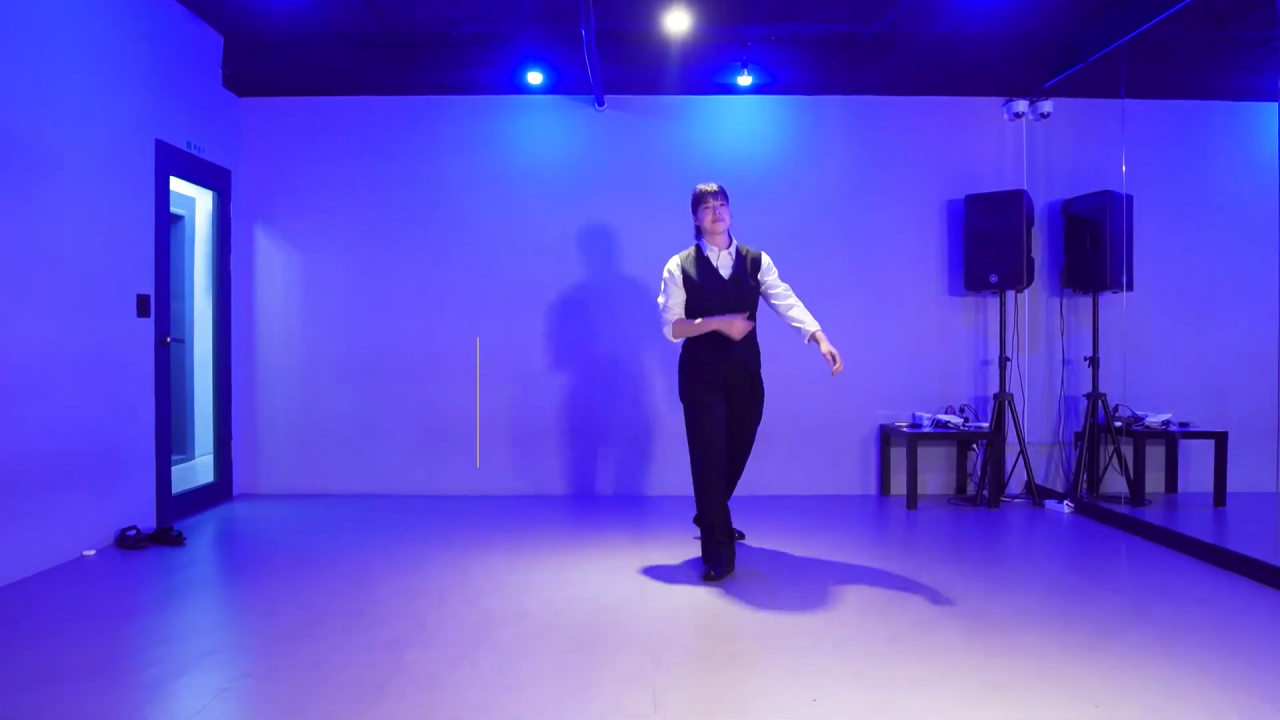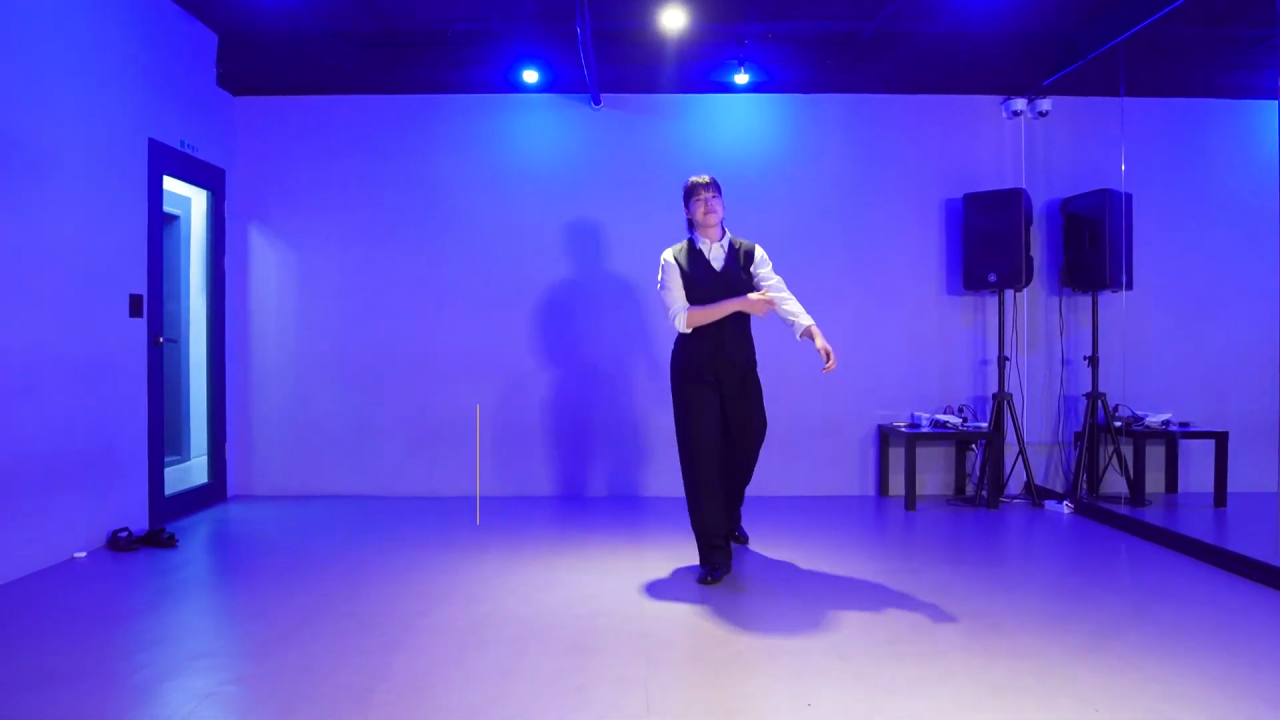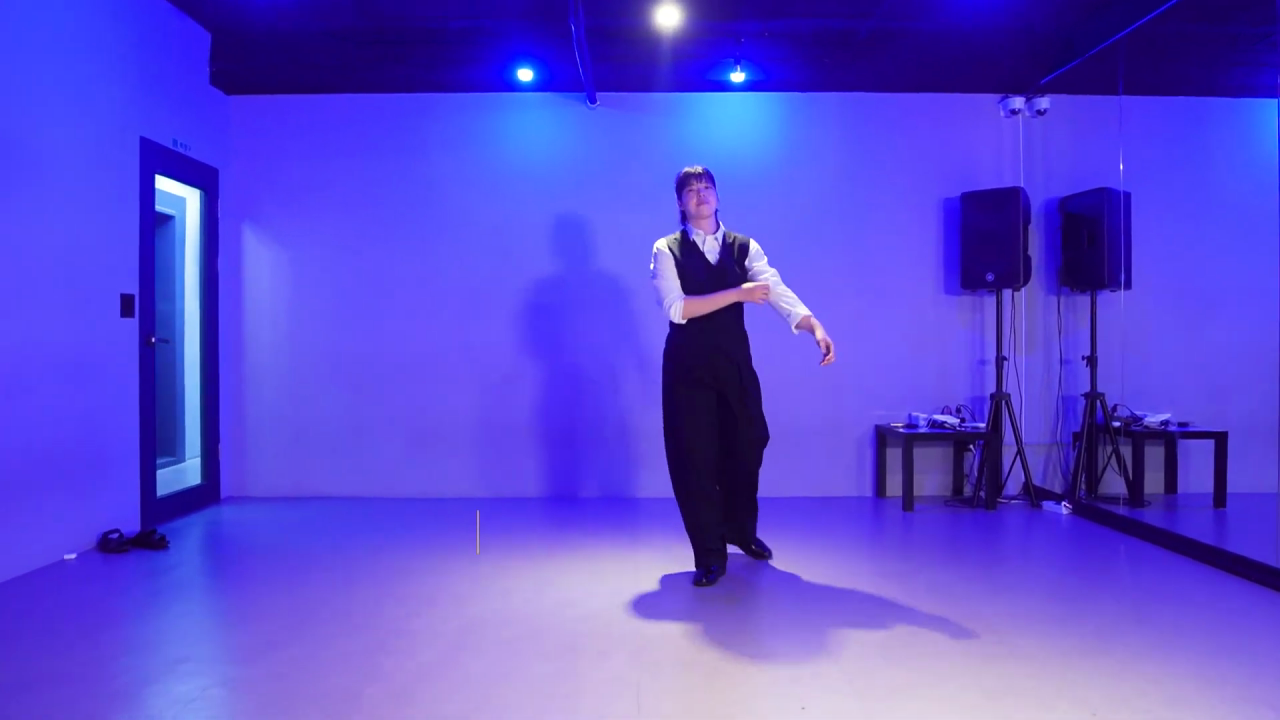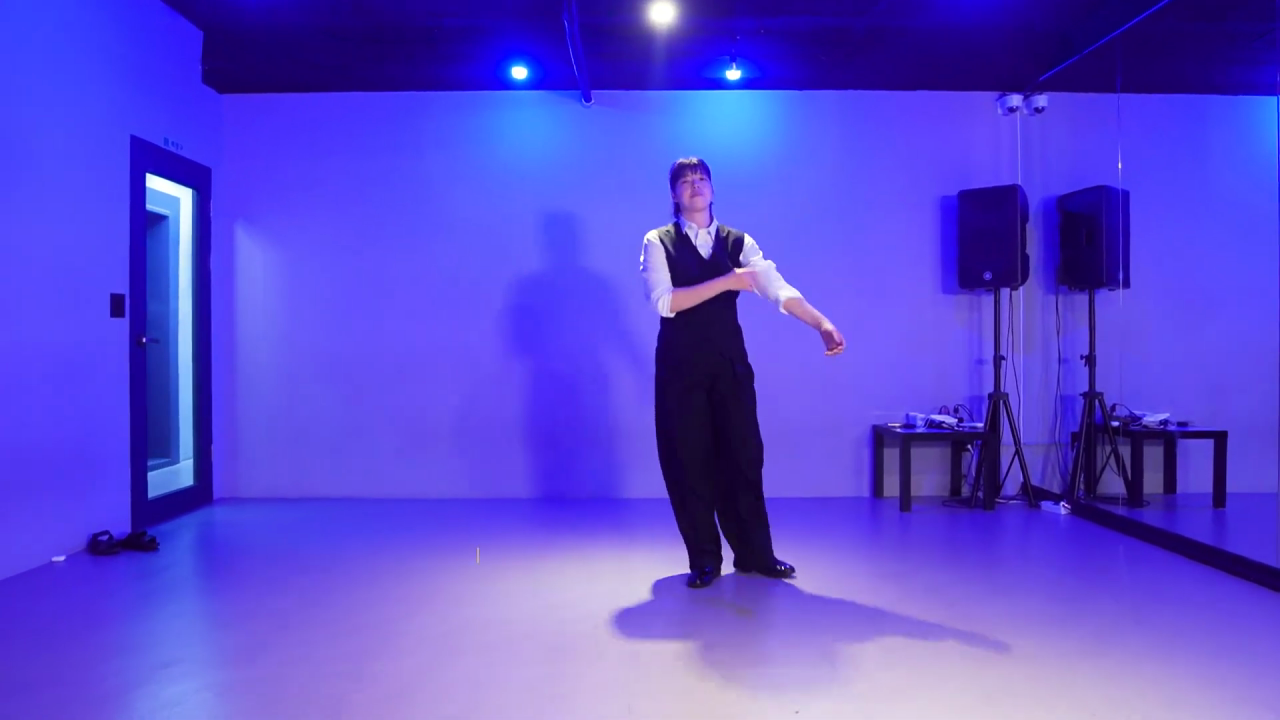
dt=0.1s
person 1, frame 1
left shoulder: (757, 260)
right shoulder: (680, 266)
left elbow: (786, 302)
right elbow: (672, 325)
left wrist: (821, 339)
right wrist: (717, 323)
left hip: (745, 371)
right hip: (701, 373)
left knee: (736, 451)
right knee: (710, 455)
left ankle: (711, 518)
right ankle: (718, 550)
person 1, frame 2
left shoulder: (750, 253)
right shoulder: (674, 259)
left elbow: (779, 296)
right elbow: (680, 319)
left wrist: (815, 335)
right wrist: (738, 304)
left hip: (740, 368)
right hip: (693, 371)
left knee: (743, 450)
right knee: (701, 456)
left ankle: (727, 518)
right ankle: (713, 553)
person 1, frame 3
left shoulder: (744, 248)
right shoulder: (667, 250)
left elbow: (778, 293)
right elbow: (677, 308)
left wrist: (816, 330)
right wrist: (738, 293)
left hip: (735, 363)
right hip: (687, 366)
left knee: (746, 450)
right knee: (694, 458)
left ankle: (741, 530)
right ankle: (709, 557)
person 1, frame 4
left shoulder: (739, 242)
right shoulder: (658, 242)
left elbow: (776, 285)
right elbow: (664, 302)
left wrist: (820, 323)
right wrist: (726, 281)
left hip: (729, 360)
right hip: (679, 363)
left knee: (742, 453)
right knee: (687, 459)
left ankle: (751, 549)
right ankle: (703, 558)
